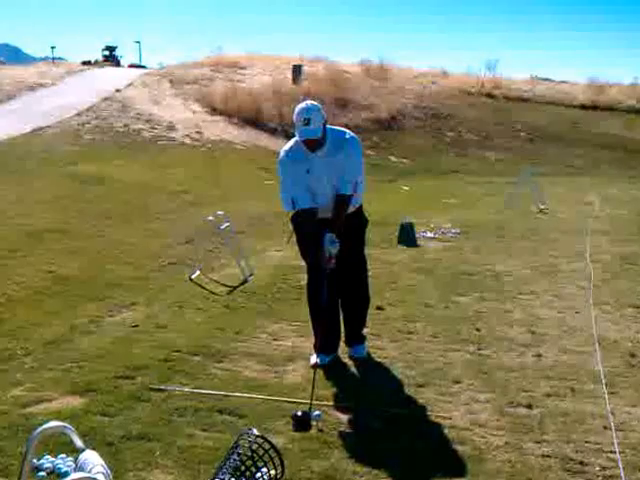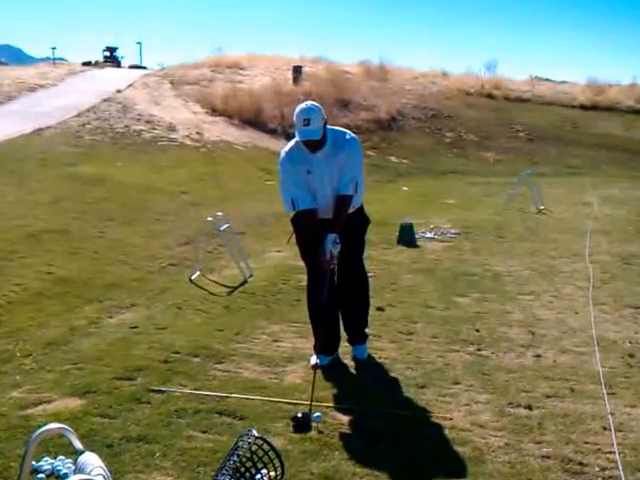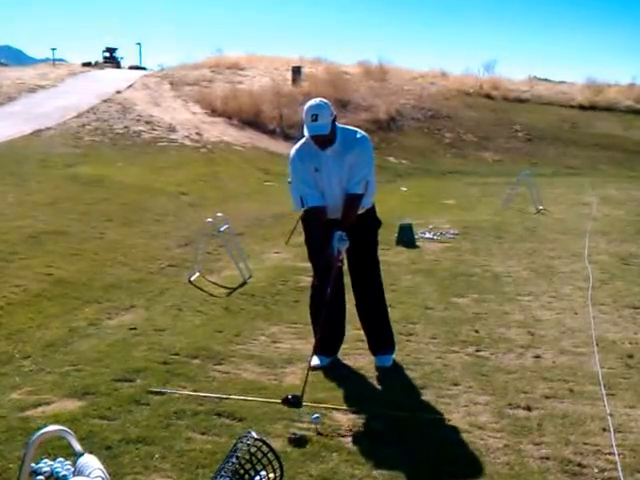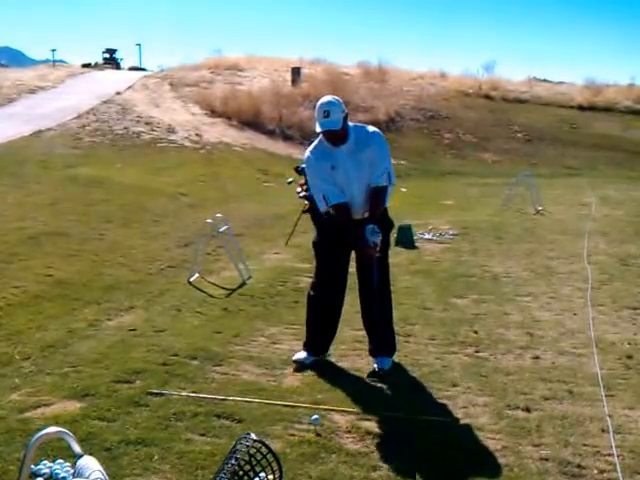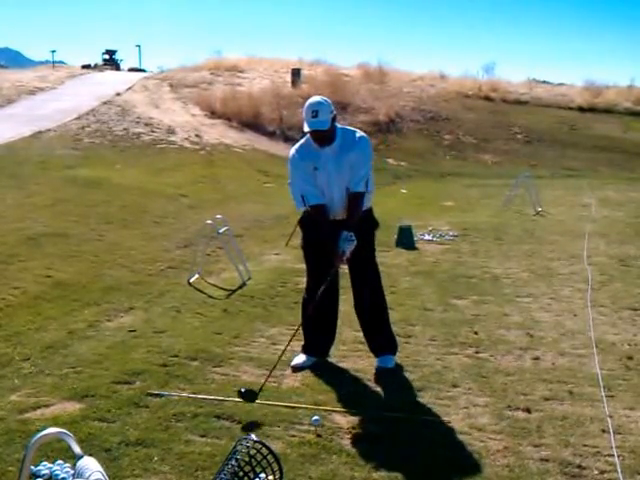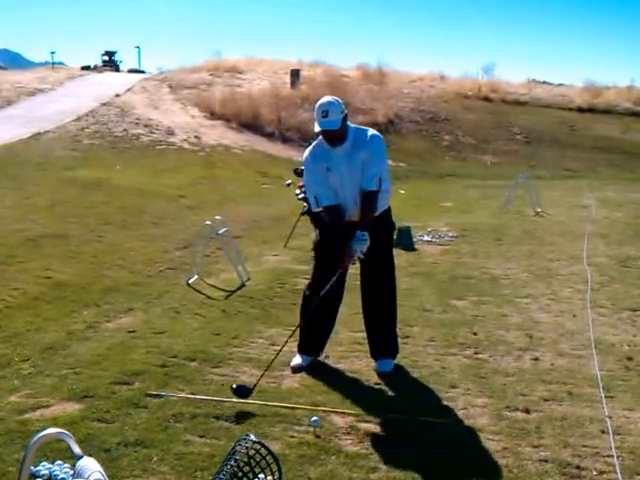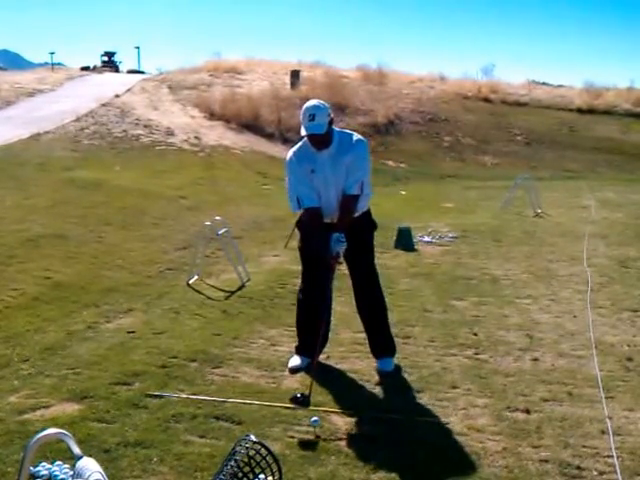
dt=0.5s
person 1, frame 1
left shoulder: (348, 143)
right shoulder: (288, 156)
left elbow: (345, 193)
right elbow: (303, 206)
left wrist: (333, 234)
right wrist: (318, 243)
left hip: (348, 218)
right hip: (311, 222)
left knee: (353, 279)
right knee: (319, 282)
left ankle: (355, 338)
right ankle: (325, 346)
person 1, frame 2
left shoulder: (348, 143)
right shoulder: (289, 157)
left elbow: (345, 193)
right elbow: (303, 206)
left wrist: (334, 234)
right wrist: (318, 245)
left hip: (348, 218)
right hip: (310, 222)
left knee: (352, 278)
right knee: (318, 283)
left ankle: (357, 336)
right ankle: (325, 347)
person 1, frame 3
left shoulder: (359, 142)
right shoulder: (299, 155)
left elbow: (356, 192)
right elbow: (312, 204)
left wrist: (342, 232)
right wrist: (327, 240)
left hip: (359, 219)
right hip: (321, 223)
left knee: (368, 284)
right knee: (324, 285)
left ankle: (383, 347)
right ankle: (325, 348)
person 1, frame 4
left shoulder: (373, 139)
right shoulder: (314, 156)
left elbow: (380, 185)
right elbow: (335, 202)
left wrist: (373, 226)
right wrist: (358, 238)
left hip: (372, 220)
right hip: (334, 225)
left knee: (376, 286)
right knee: (325, 285)
left ankle: (382, 350)
right ankle: (315, 346)
person 1, frame 5
left shoulder: (358, 142)
right shoulder: (299, 155)
left elbow: (357, 193)
right elbow: (312, 203)
left wrist: (348, 233)
right wrist: (332, 241)
left hip: (358, 221)
right hip: (318, 225)
left knee: (367, 286)
right knee: (318, 287)
left ankle: (384, 349)
right ankle: (314, 348)
person 1, frame 6
left shoulder: (372, 141)
right shoulder: (312, 157)
left elbow: (371, 191)
right elbow: (327, 205)
left wrist: (362, 233)
right wrist: (344, 242)
left hip: (375, 222)
right hip: (334, 225)
left knee: (379, 289)
right knee: (321, 286)
left ankle: (384, 352)
right ankle: (308, 349)
person 1, frame 7
left shoulder: (356, 145)
right shoulder: (296, 157)
left elbow: (351, 196)
right elbow: (308, 207)
left wrist: (339, 235)
right wrist: (324, 245)
left hip: (355, 223)
right hip: (316, 226)
left knee: (367, 286)
right knee: (312, 288)
left ankle: (384, 352)
right ankle: (306, 350)
